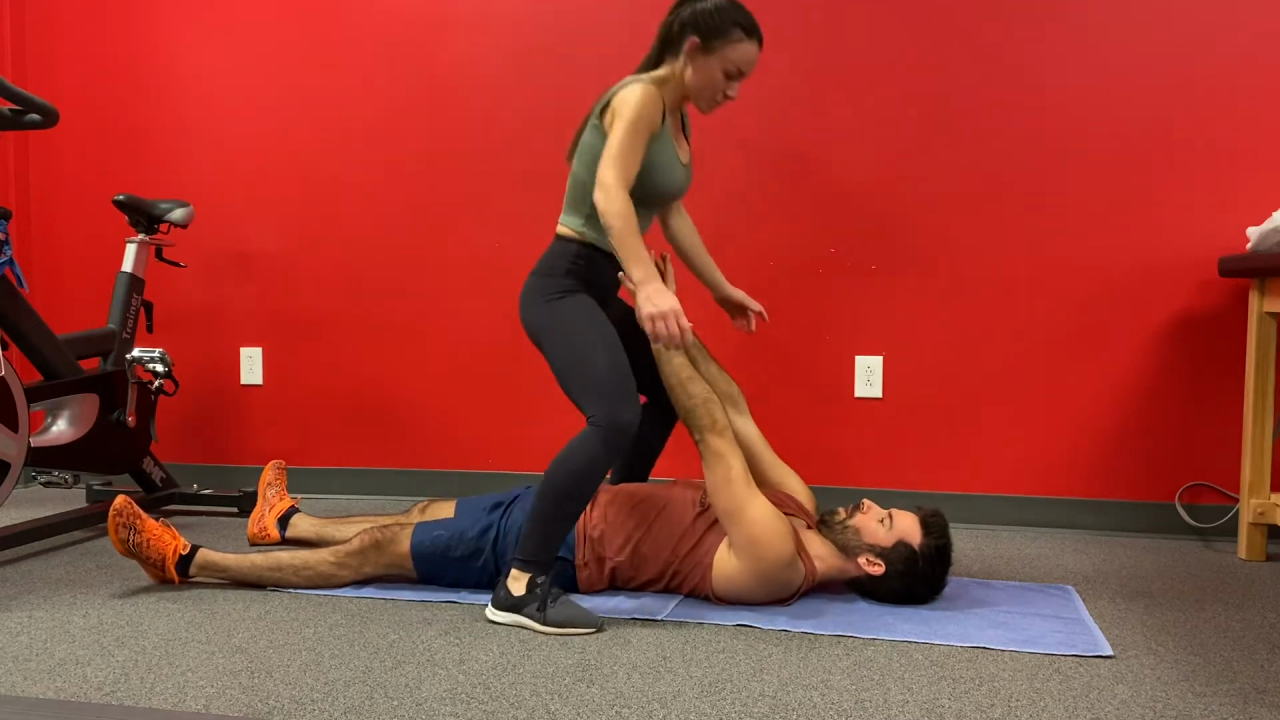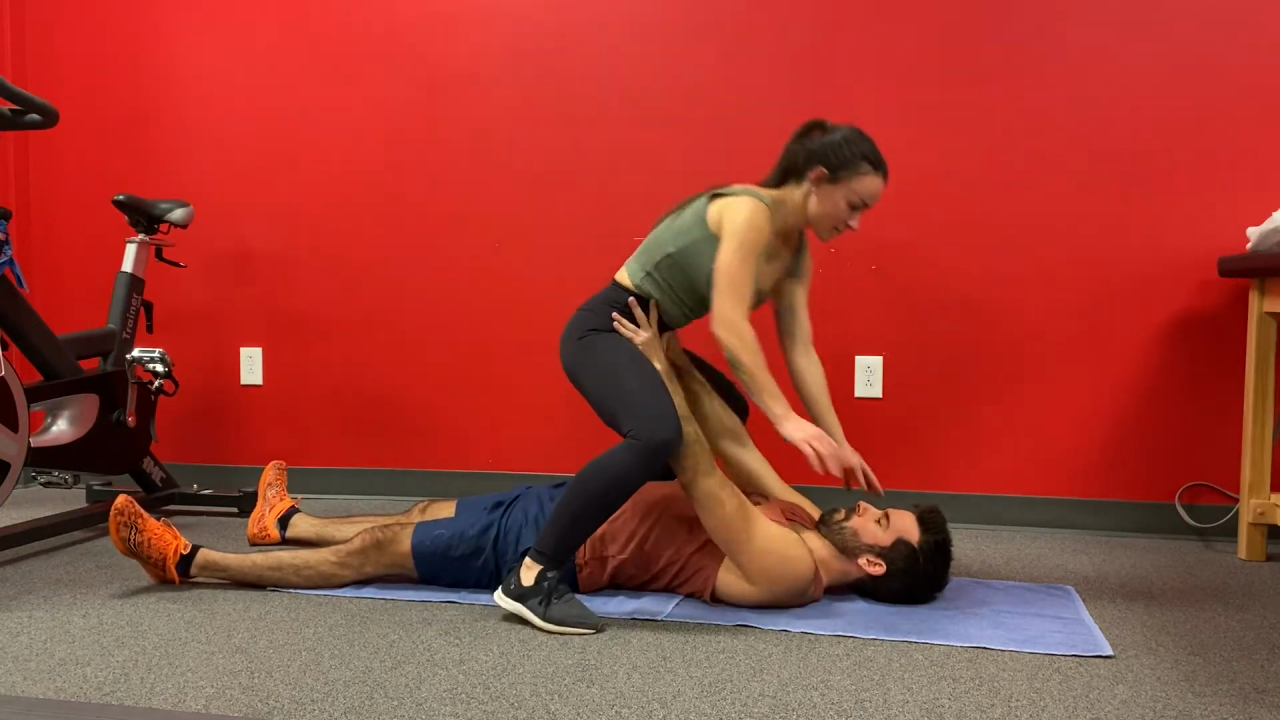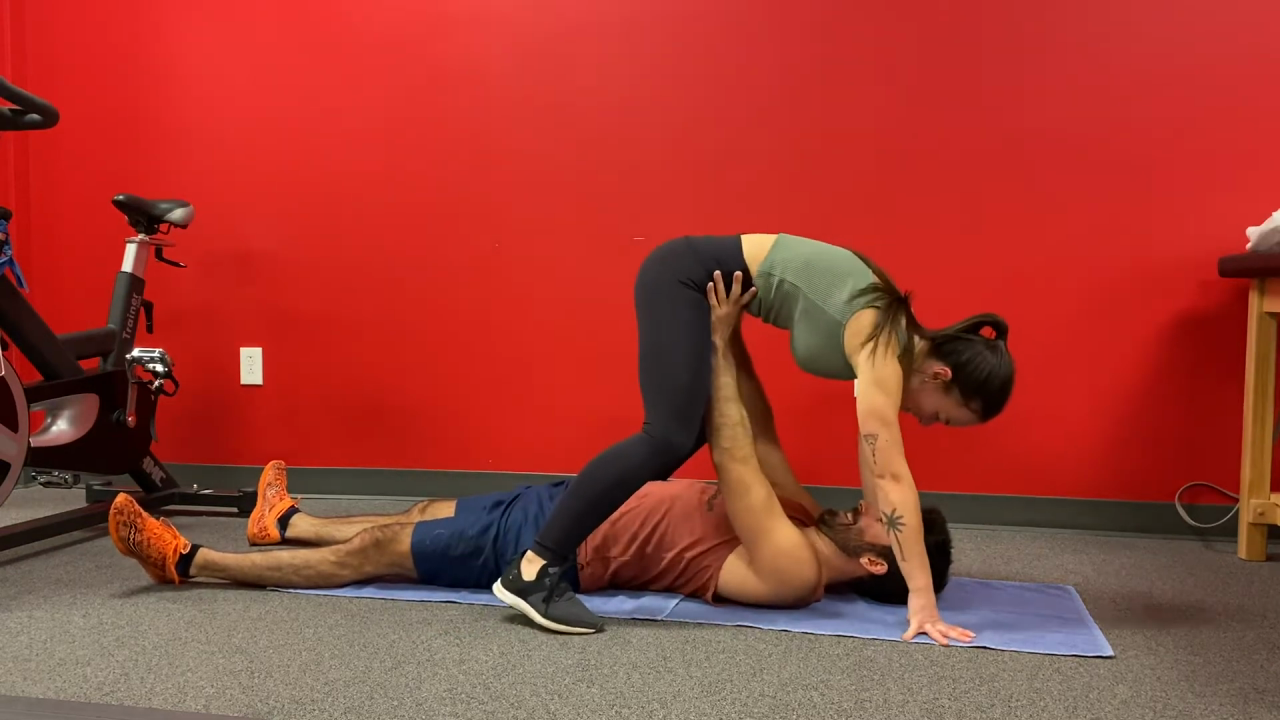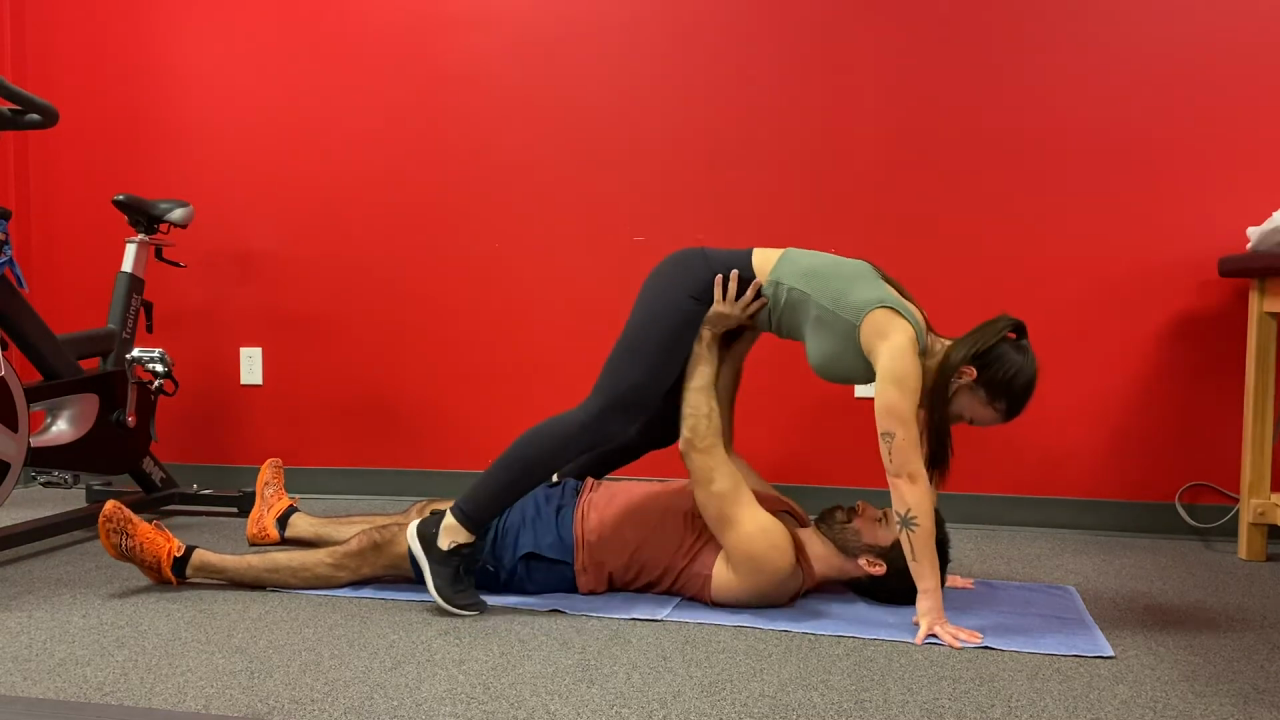
dt=1s
person 1, frame 1
left shoulder: (774, 560)
right shoulder: (799, 514)
left elbow: (712, 436)
right elbow: (735, 418)
left hip: (563, 546)
right hip: (576, 505)
left knee: (377, 555)
right knee: (422, 514)
left ankle: (190, 560)
right ankle: (283, 521)
person 1, frame 2
left shoulder: (789, 570)
right shoulder: (803, 522)
left elbow: (703, 484)
right elbow: (733, 450)
left wrist: (656, 369)
right wrist: (672, 354)
left hip: (562, 549)
left knee: (378, 553)
right knee: (422, 516)
left ankle: (188, 562)
right ankle: (285, 522)
person 1, frame 3
left shoulder: (792, 574)
right shoulder: (804, 522)
left elbow: (733, 460)
right elbow: (751, 447)
left wrist: (717, 342)
right wrist: (732, 336)
left knee: (377, 555)
right knee: (422, 515)
left ankle: (188, 559)
right ankle: (284, 522)
person 1, frame 4
left shoulder: (774, 565)
right shoulder: (795, 530)
left elbow: (700, 455)
right elbow: (720, 454)
left wrist: (708, 339)
right wrist: (738, 353)
left hip: (560, 549)
right hip: (580, 503)
left knee: (375, 552)
right knee: (420, 516)
left ankle: (183, 561)
right ankle: (283, 522)
person 2, frame 1
left shoulder: (676, 116)
right shoulder: (640, 97)
left elbow: (672, 214)
right elbow: (609, 195)
left wrist: (720, 288)
right wrist: (648, 286)
left hip: (601, 288)
right hip: (564, 285)
left knee: (674, 389)
right knee: (614, 420)
right ankle: (519, 587)
person 2, frame 2
left shoulder: (794, 247)
right shoulder: (753, 212)
left elbow: (801, 350)
right elbow: (729, 326)
left wrist: (838, 442)
right wrist: (783, 418)
right hip: (602, 329)
left knee: (726, 413)
right knee: (657, 438)
right ankle: (530, 577)
person 2, frame 3
left shoulder: (901, 341)
right shoulder: (881, 345)
left elbow: (875, 461)
right elbow: (891, 475)
right wrist: (921, 599)
left hip: (712, 282)
right hip: (686, 274)
left knee: (708, 419)
right knee: (670, 435)
left ankle: (607, 519)
right ankle: (532, 572)
person 2, frame 4
left shoulder: (922, 346)
right shoulder: (900, 345)
left elbow: (917, 464)
right elbow: (905, 477)
left wrist: (927, 568)
right wrist: (929, 601)
left hip: (722, 299)
right hip: (702, 286)
left knee: (661, 426)
right knee: (605, 416)
right ankle: (450, 533)
